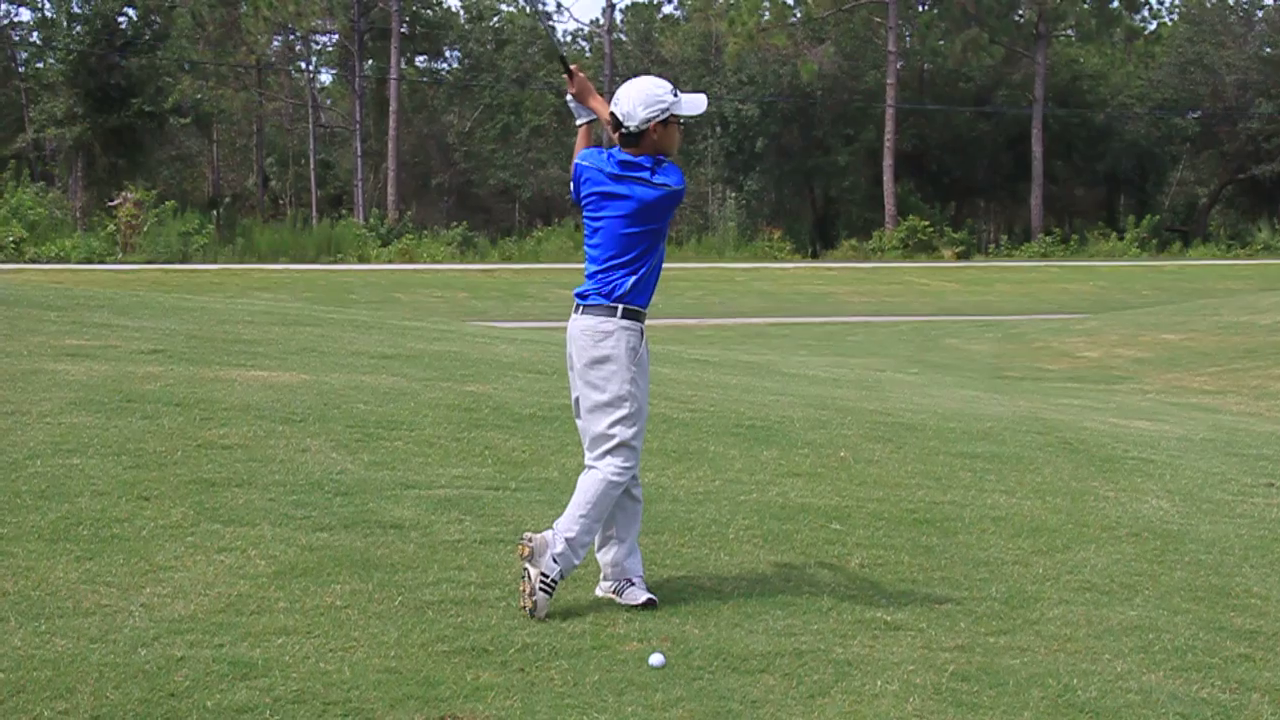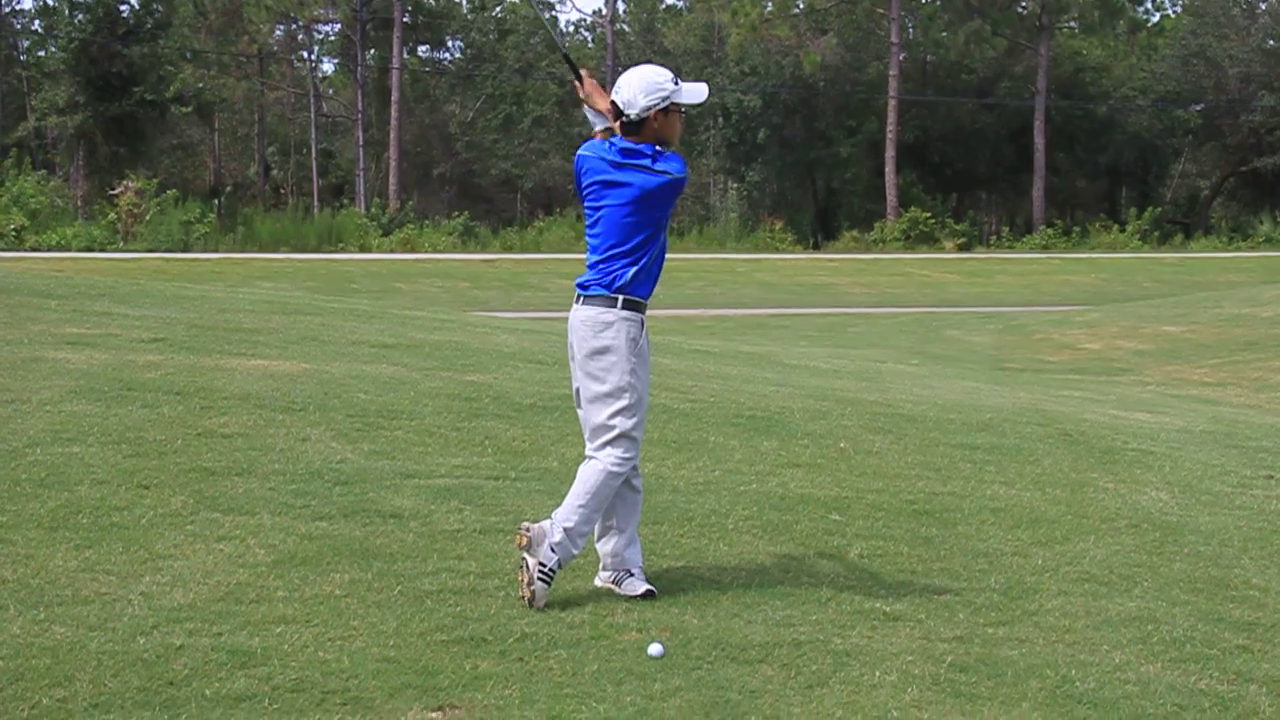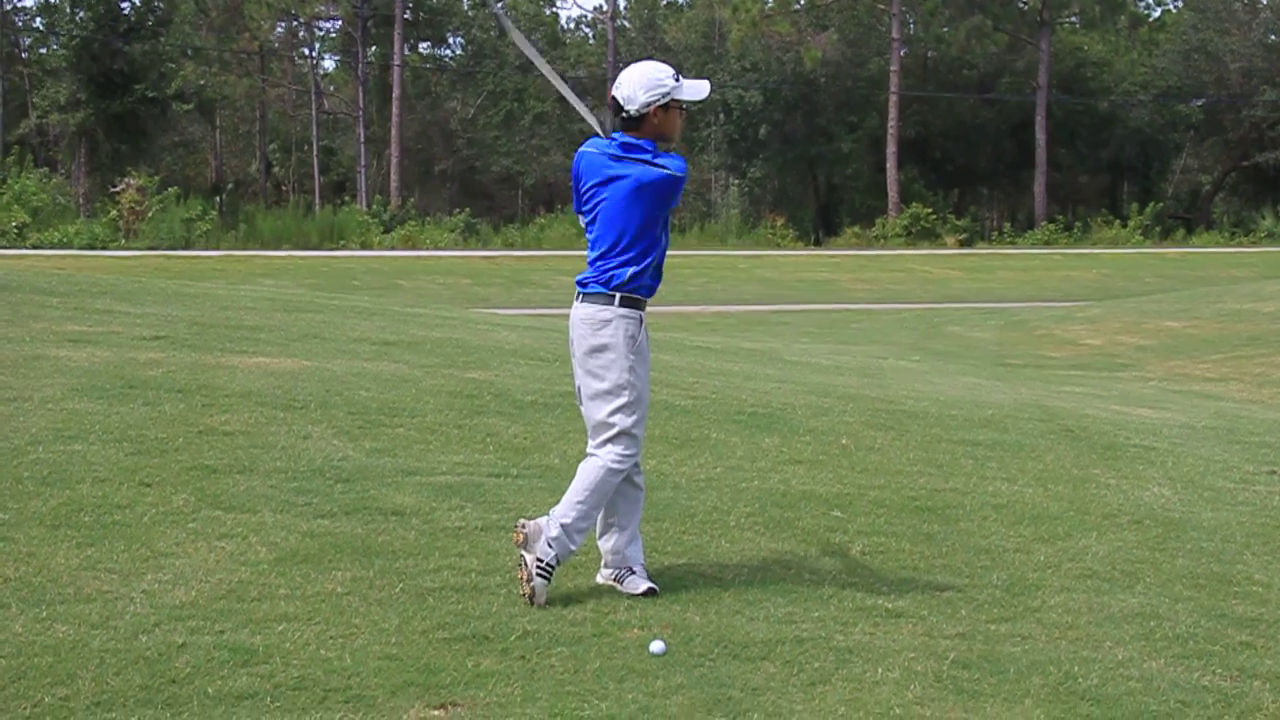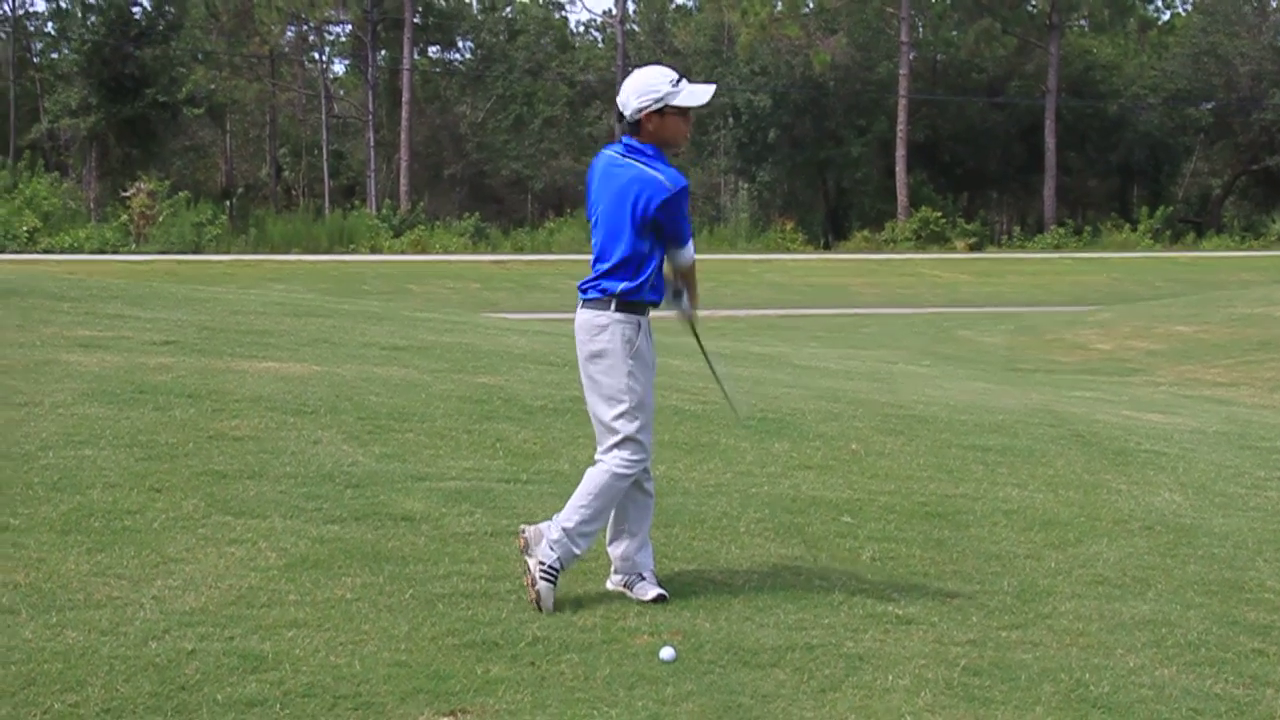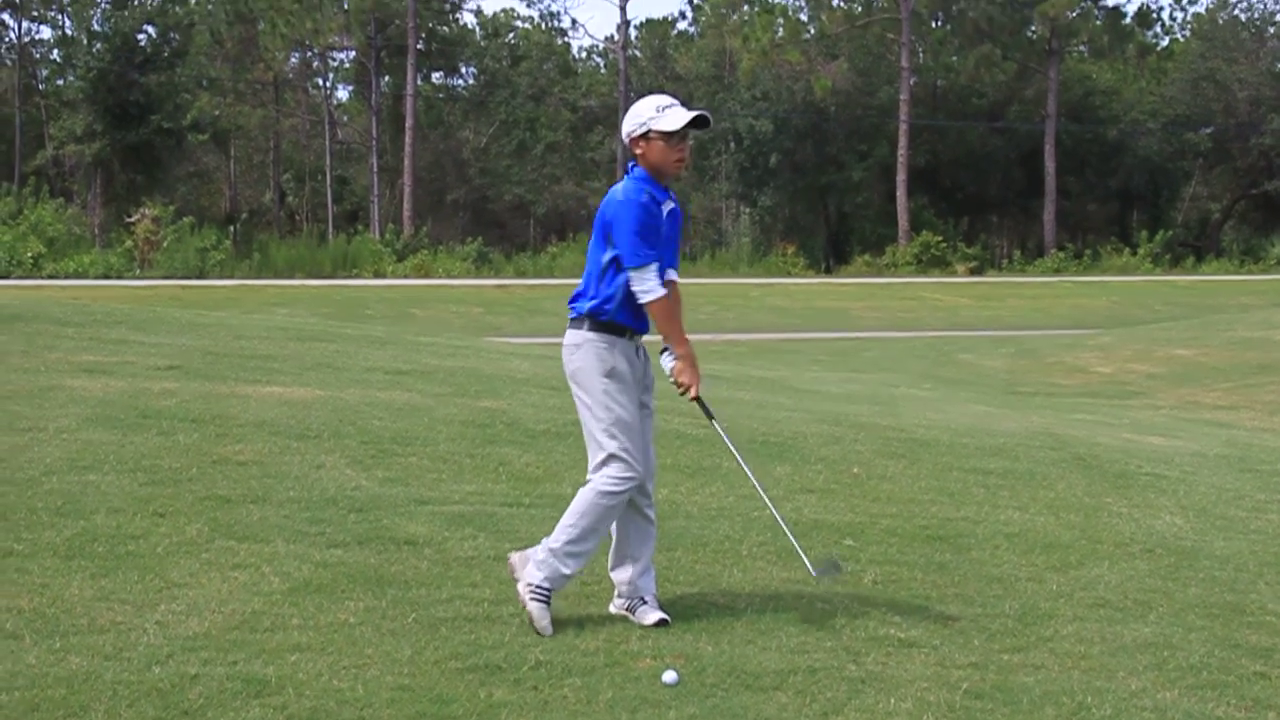
dt=0.2s
person 1, frame 1
left shoulder: (592, 169)
right shoulder: (668, 186)
right elbow: (649, 160)
left wrist: (585, 115)
right wrist: (597, 104)
left hip: (591, 323)
right hip: (615, 330)
left knee: (617, 456)
right knee: (615, 457)
left ankle: (620, 573)
right ankle: (554, 553)
person 1, frame 2
left shoulder: (591, 159)
right shoulder: (670, 173)
left wrist: (602, 117)
right wrist: (606, 106)
left hip: (593, 312)
right hip: (616, 319)
left knee: (617, 445)
right knee: (616, 447)
left ankle: (619, 563)
right ankle: (552, 541)
person 1, frame 3
left shoulder: (588, 155)
right shoulder: (670, 173)
left hip: (595, 309)
right hip: (616, 316)
left knee: (621, 443)
right knee: (617, 444)
left ankle: (622, 561)
right ankle: (549, 539)
person 1, frame 4
left shoulder: (605, 161)
right shoulder: (668, 187)
right elbow: (682, 257)
left wrist: (661, 283)
right wrist: (688, 294)
left hip: (611, 317)
right hip: (616, 322)
left knee: (632, 450)
right knee: (625, 451)
left ankle: (631, 566)
right ankle: (551, 545)
person 1, frame 5
left shoulder: (667, 206)
right shoulder: (632, 200)
left elbow: (668, 280)
right elbow: (646, 289)
left wrist: (674, 351)
right wrist: (684, 355)
left hip: (627, 346)
right hip: (597, 345)
left knee: (638, 474)
right knee: (618, 471)
left ankle: (633, 590)
right ankle: (539, 569)
